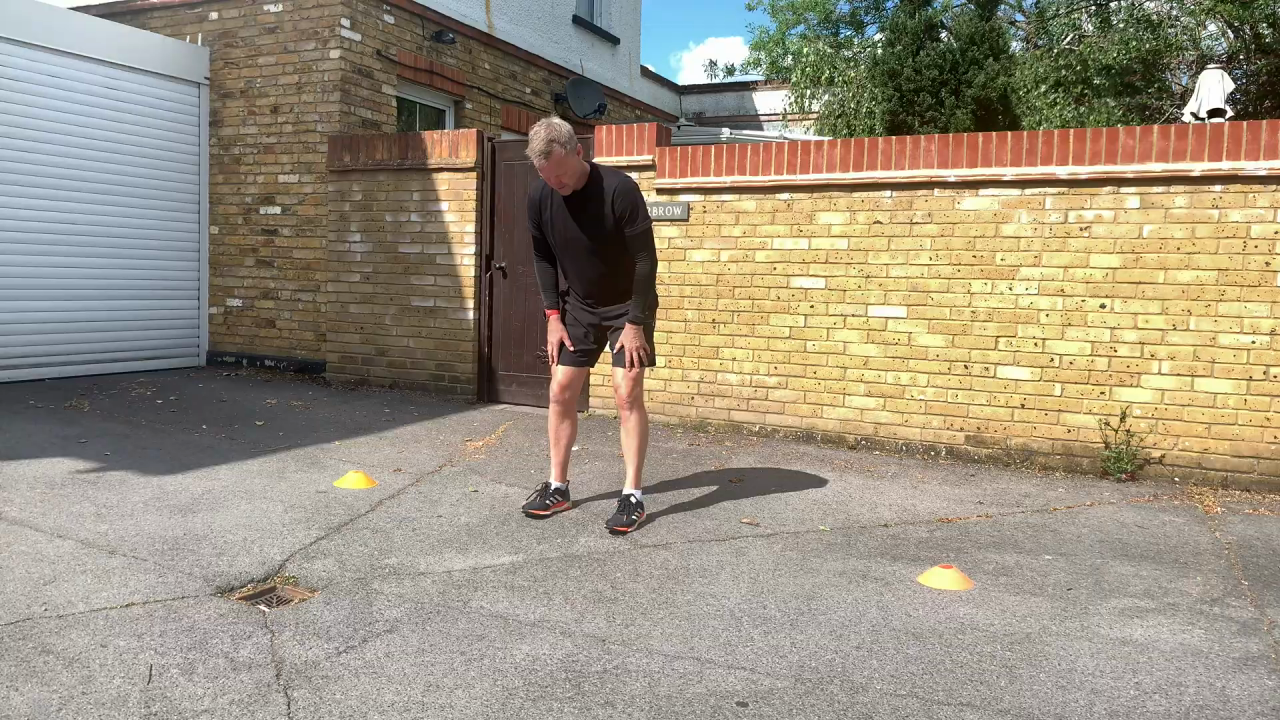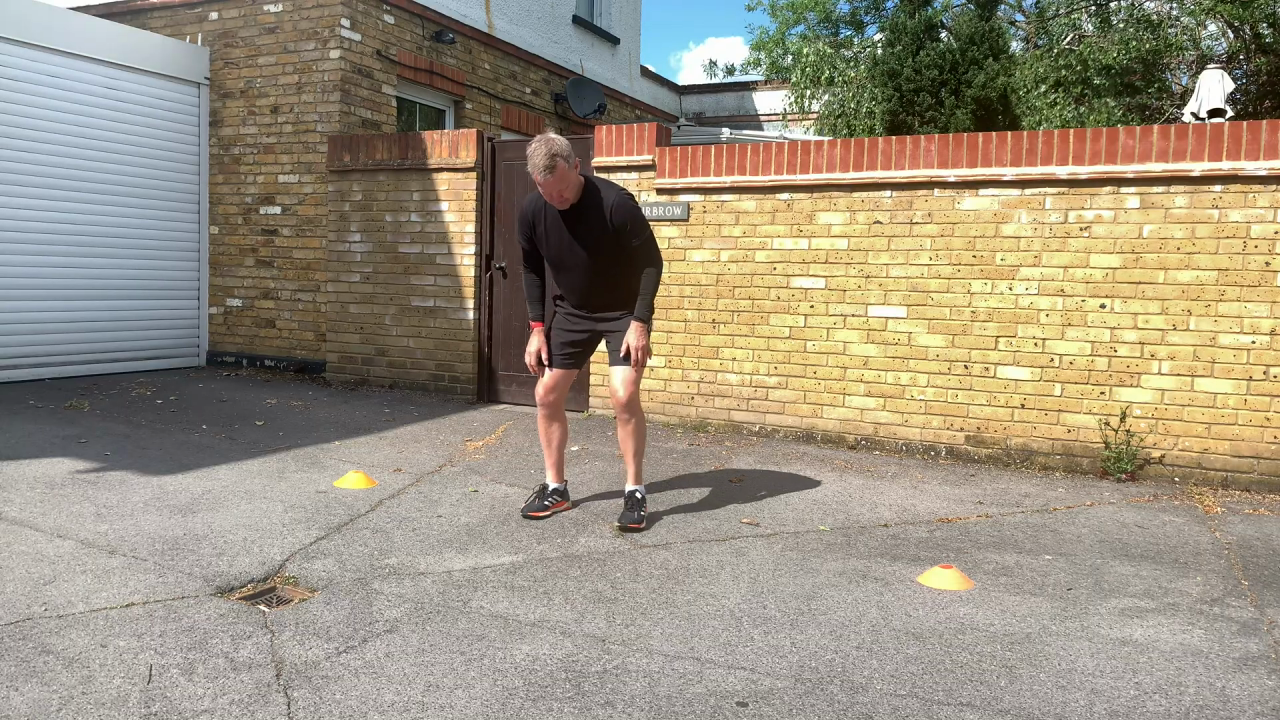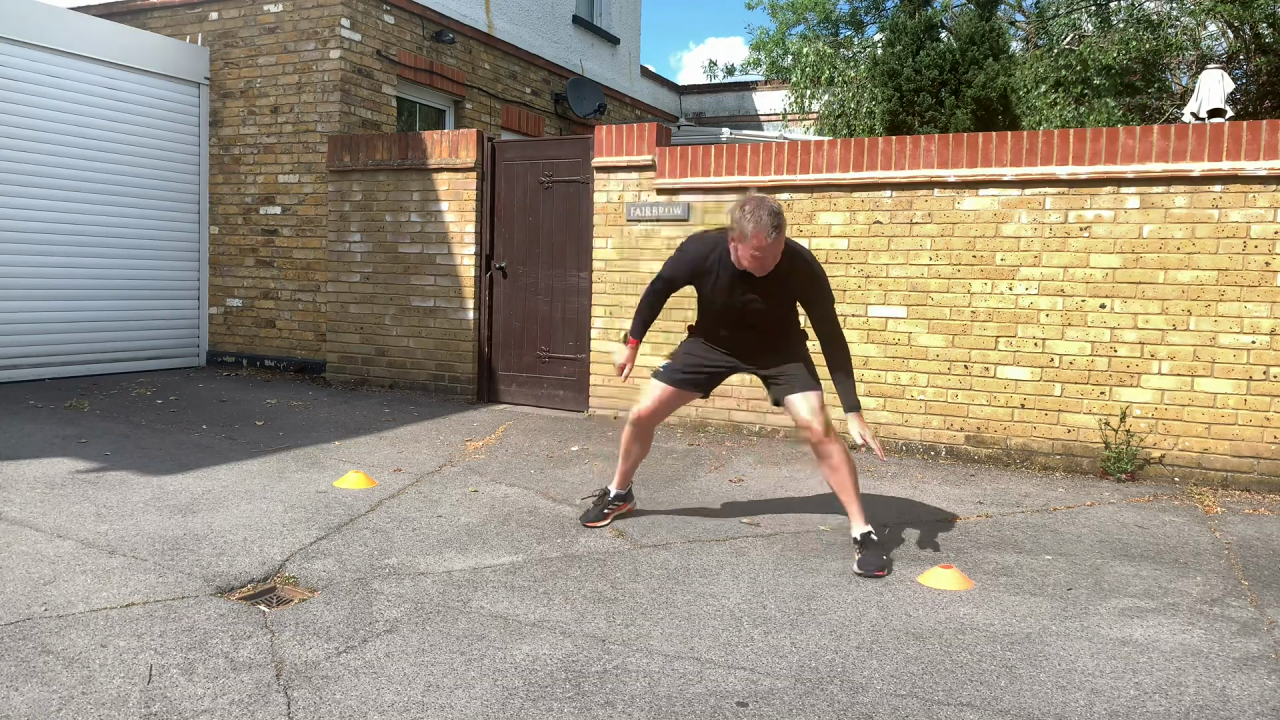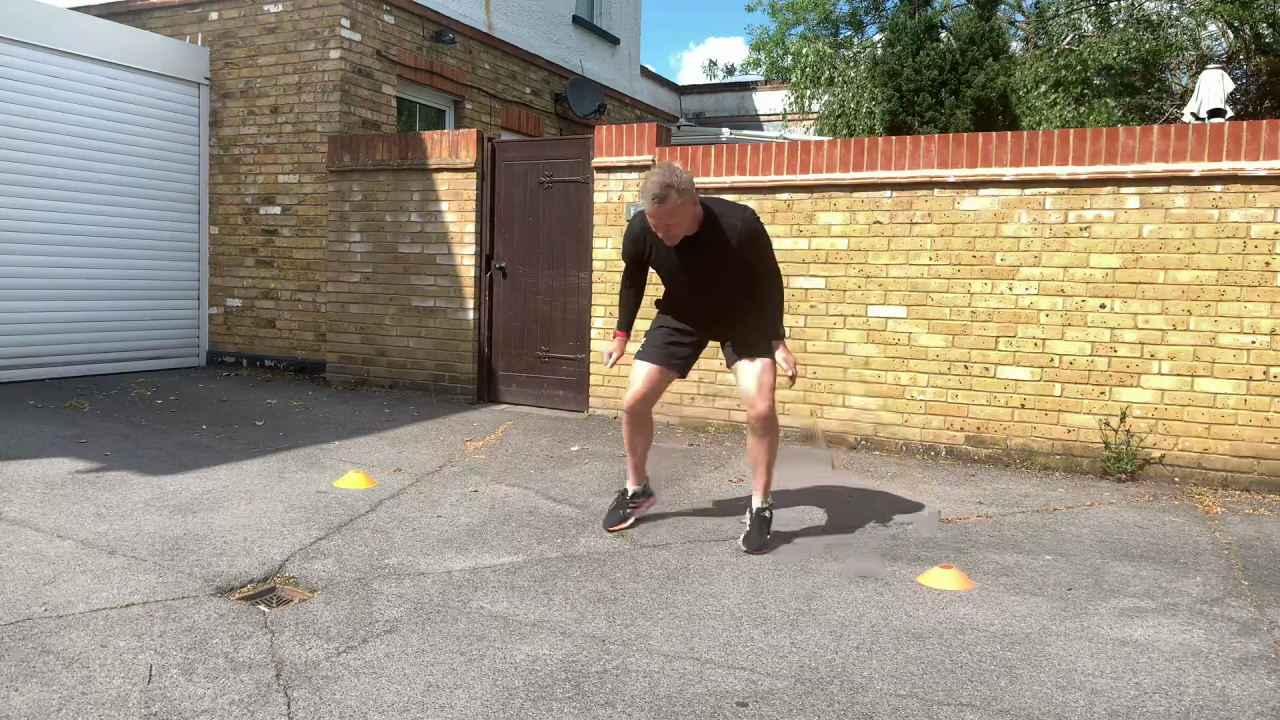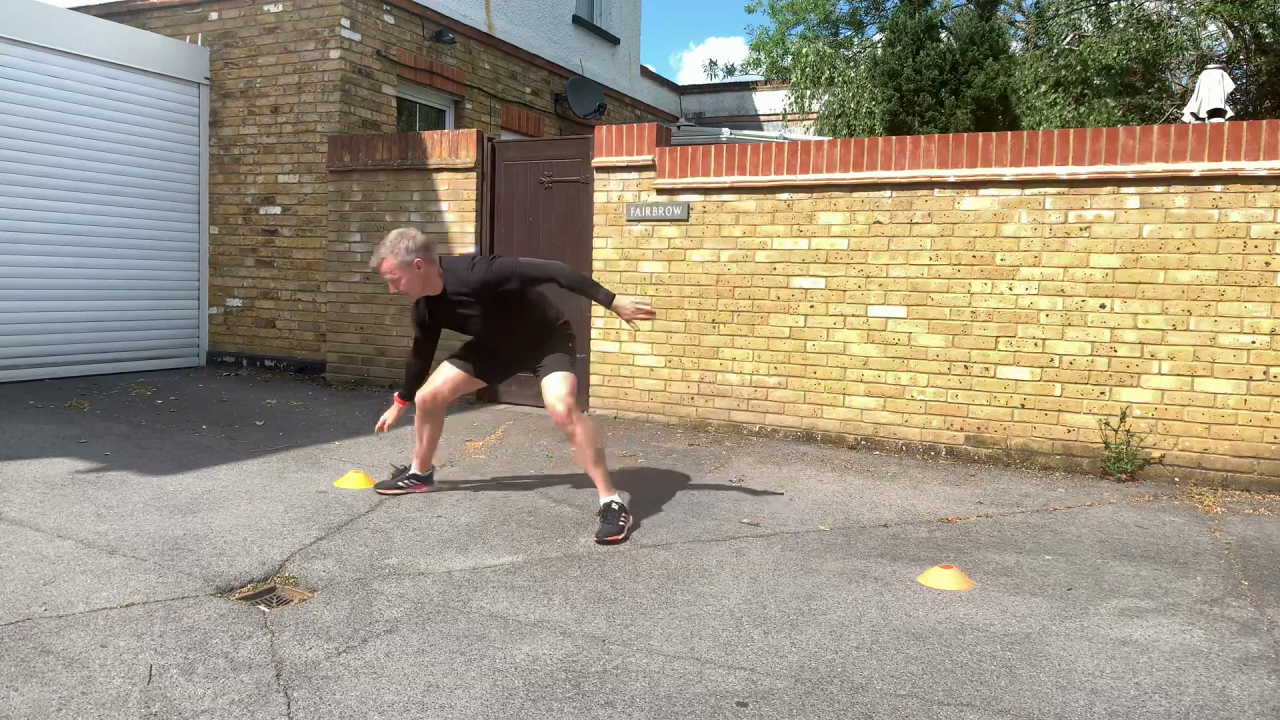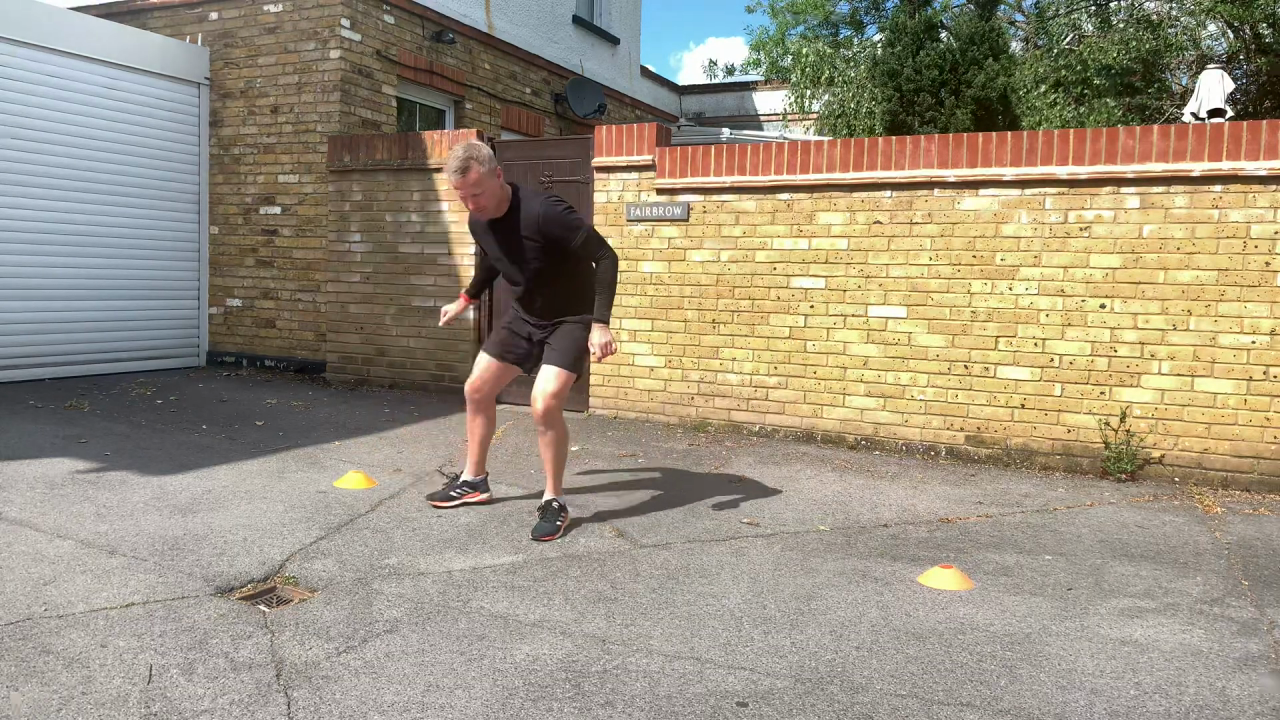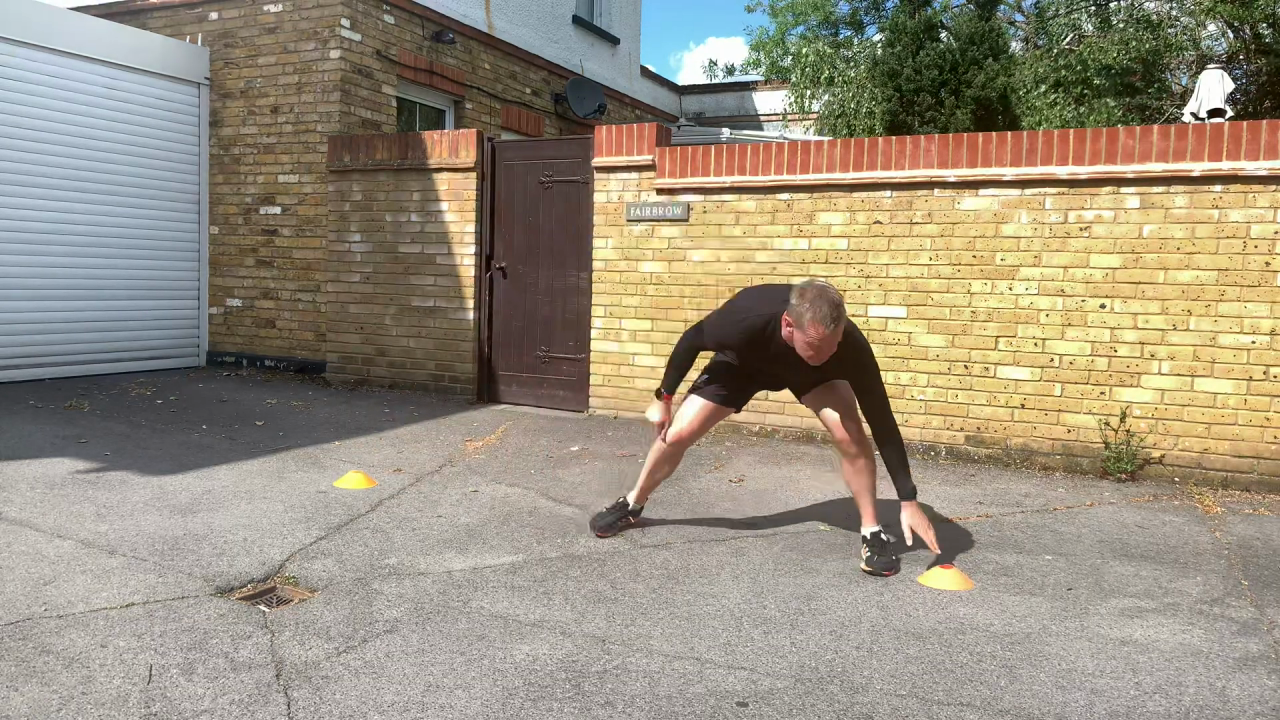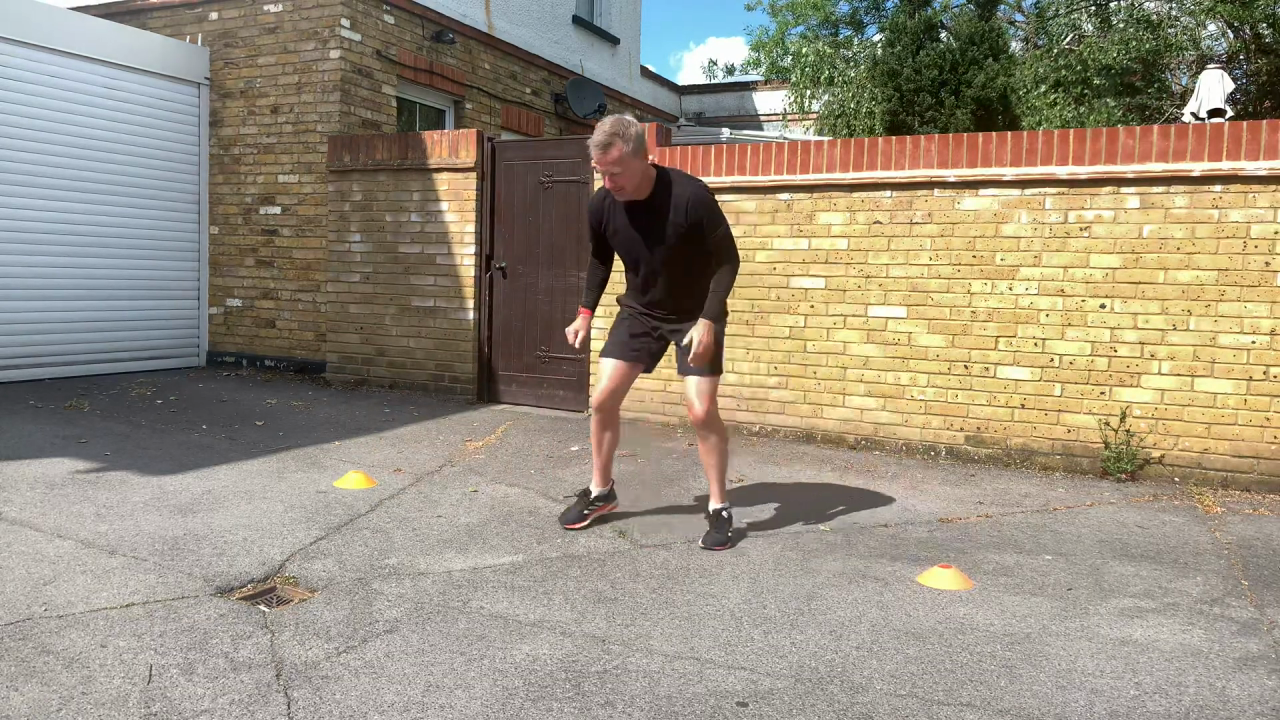
dt=0.7s
person 1, frame 1
left shoulder: (620, 190)
right shoulder: (539, 198)
left elbow: (646, 260)
right elbow: (543, 258)
left wrist: (635, 323)
right wrist: (553, 315)
left hip: (628, 307)
right hip: (579, 307)
left knee: (627, 394)
right knee: (561, 393)
left ankle: (633, 496)
right ankle: (557, 487)
person 1, frame 2
left shoulder: (615, 203)
right shoulder: (531, 212)
left elbow: (651, 263)
right elbow: (532, 268)
left wrist: (639, 322)
right wrist: (537, 327)
left hip: (624, 312)
right hip: (572, 312)
left knee: (624, 397)
right knee: (547, 395)
left ankle: (635, 492)
right ankle: (555, 487)
person 1, frame 3
left shoulder: (802, 267)
right shoulder: (701, 252)
left elbow: (831, 337)
right elbow: (660, 289)
left wrist: (852, 412)
right wrist: (632, 344)
left hip: (779, 350)
right hip: (712, 343)
left knee: (818, 427)
right knee: (642, 414)
left ankle: (861, 533)
right ankle: (618, 493)
person 1, frame 4
left shoulder: (739, 224)
right shoulder: (640, 235)
left elbow: (768, 277)
right elbow: (633, 279)
left wrist: (776, 339)
right wrist: (621, 335)
left hip: (741, 317)
right hip: (679, 318)
left knee: (760, 405)
right knee: (636, 401)
left ankle: (760, 508)
right ankle: (636, 490)
person 1, frame 5
left shoulder: (474, 274)
right shoulder: (425, 305)
left elbow: (549, 272)
right elbow: (422, 351)
left wrist: (612, 301)
right wrist: (399, 403)
left hip: (548, 342)
right hip: (498, 348)
left knee: (562, 410)
right knee: (428, 399)
left ankle: (610, 503)
right ankle: (419, 473)
person 1, frame 6
left shoulder: (545, 212)
right shoulder: (479, 221)
left elbow: (604, 257)
left wrist: (600, 323)
right wrist: (465, 299)
left hip: (573, 316)
right hip: (526, 315)
left knee: (544, 404)
right knee: (476, 390)
left ankle: (554, 501)
right ankle: (473, 479)
person 1, frame 7
left shoulder: (848, 347)
right shoulder: (749, 319)
left elbow: (882, 419)
right elbow: (691, 341)
left wrist: (909, 502)
right wrist: (662, 399)
left hip: (809, 374)
right hip: (742, 361)
left knee: (851, 437)
right knee: (678, 433)
left ankle: (872, 533)
right ankle: (631, 504)
person 1, frame 8
left shoulder: (691, 196)
right shoulder: (602, 204)
left elbow: (728, 260)
left wrist: (708, 321)
right wrist: (586, 312)
left hip: (695, 313)
right hip: (641, 311)
left knee: (701, 411)
right knee: (603, 400)
left ankle: (719, 509)
right ankle: (600, 491)
